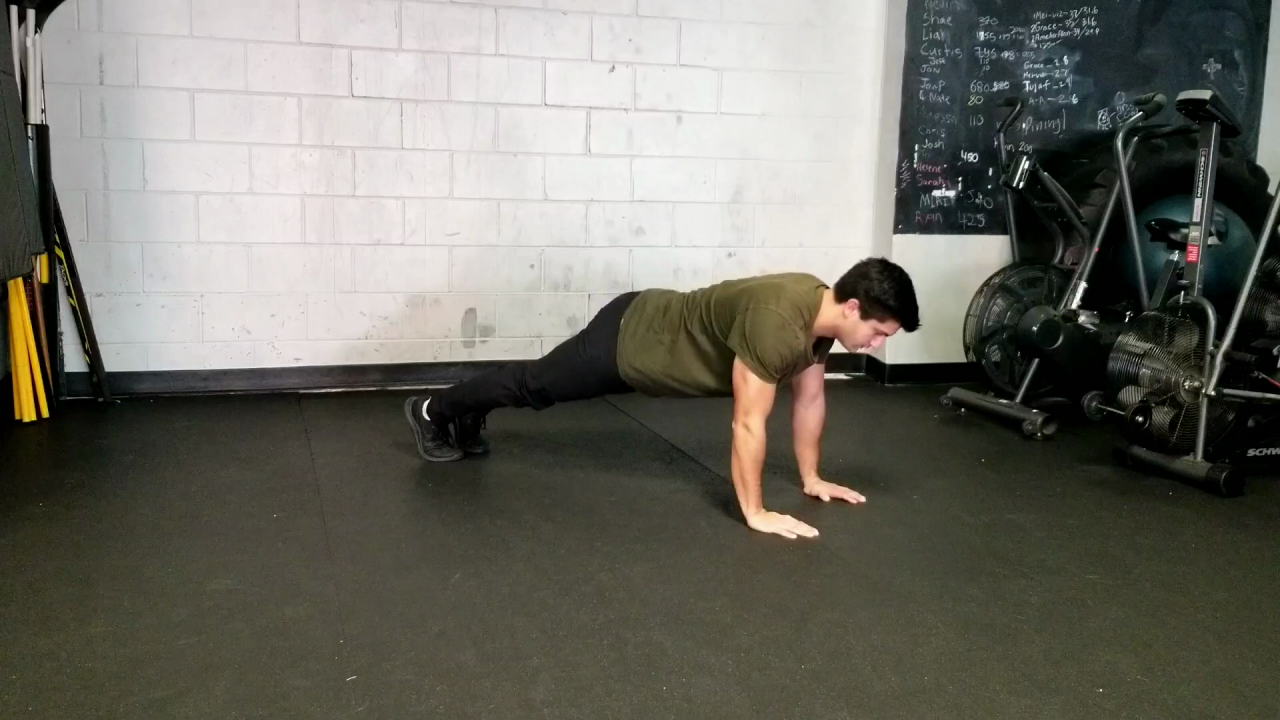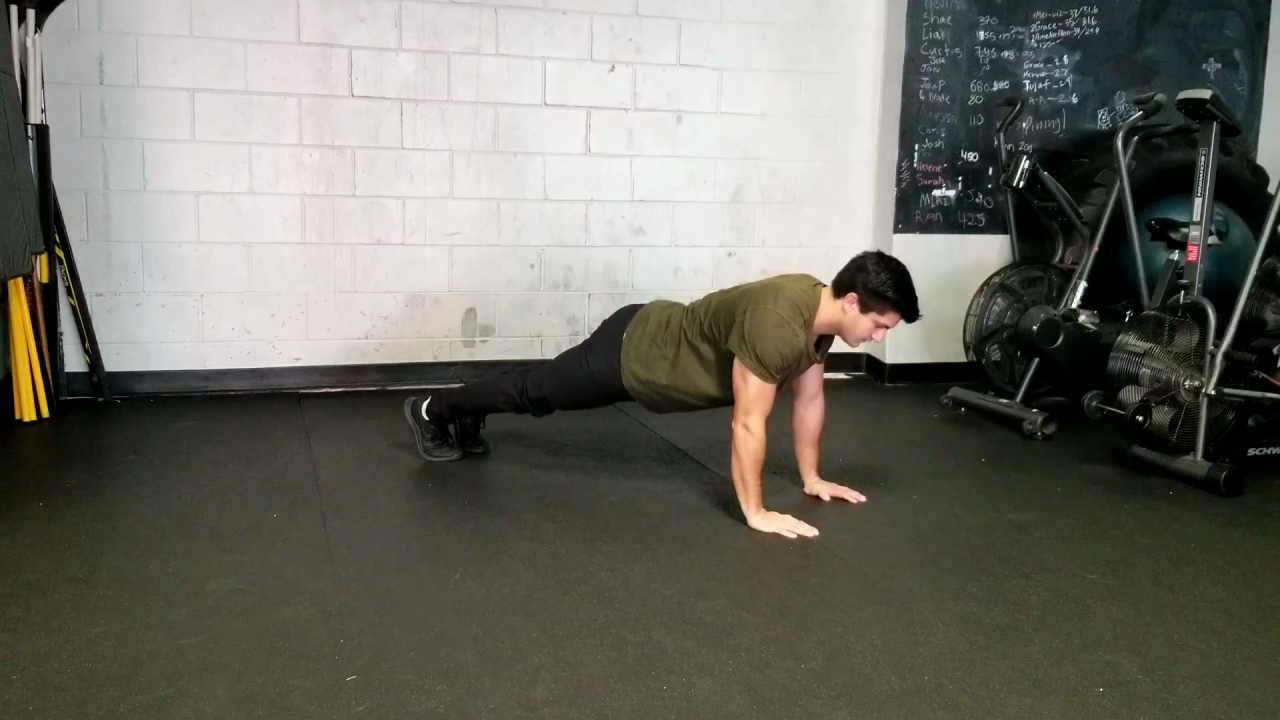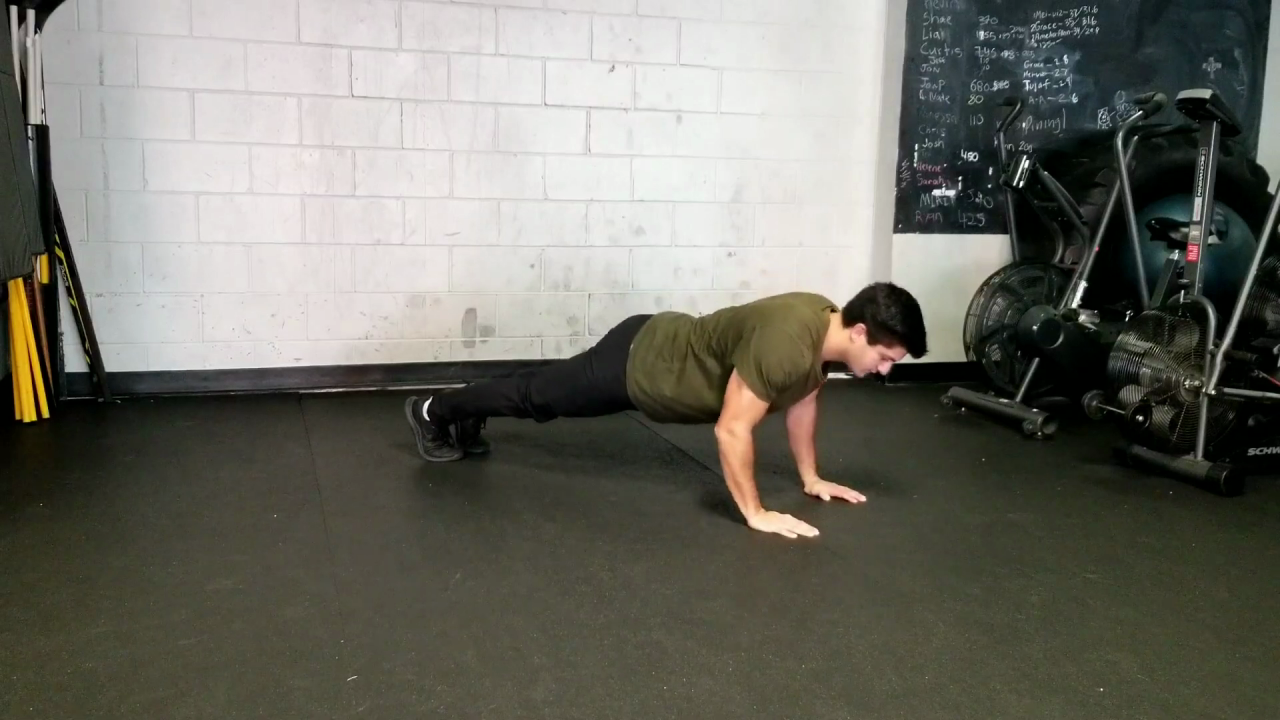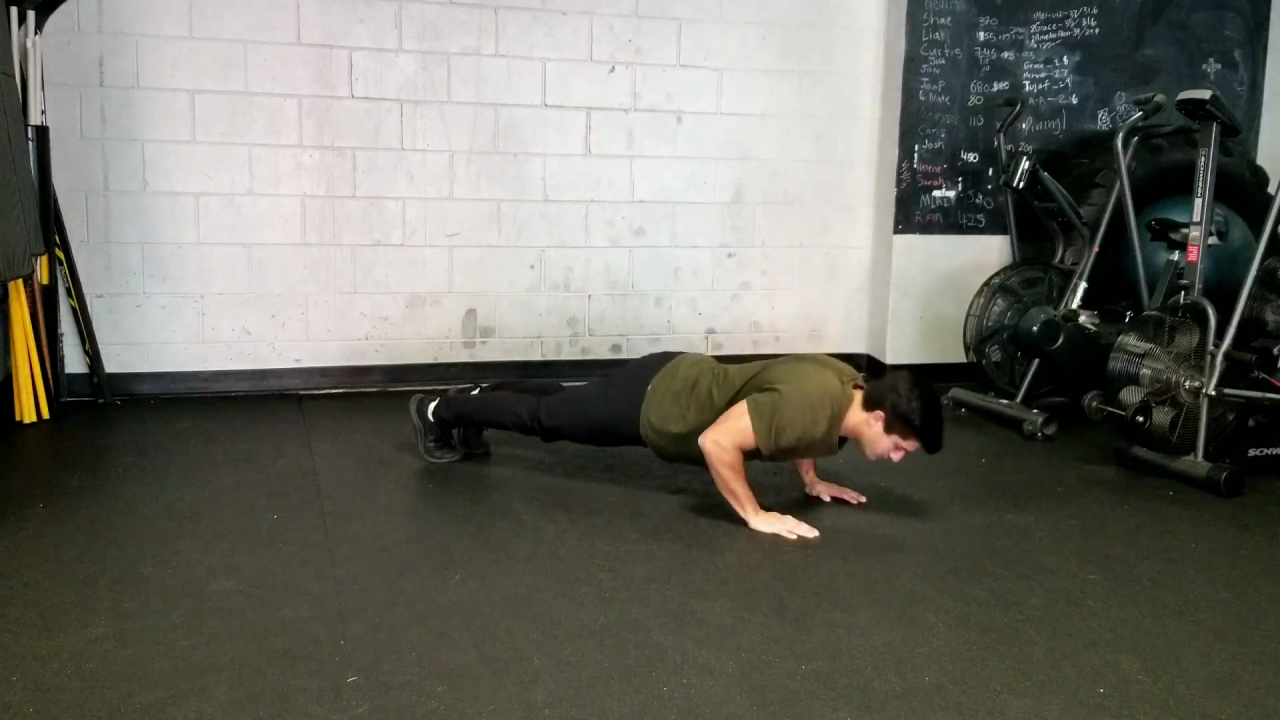
dt=0.7s
person 1, frame 1
left shoulder: (821, 309)
right shoulder: (778, 324)
left elbow: (810, 398)
right elbow: (747, 423)
left wrist: (812, 478)
right wrist: (755, 512)
left hip: (652, 339)
right hip: (628, 343)
left knee: (542, 388)
right knee: (535, 387)
left ankle: (466, 415)
right ankle: (433, 411)
person 1, frame 2
left shoulder: (820, 311)
right shoulder: (778, 325)
left elbow: (809, 398)
right elbow: (747, 424)
left wrist: (811, 478)
right wrist: (755, 513)
left hip: (656, 344)
right hip: (630, 354)
left knee: (545, 390)
right knee: (535, 393)
left ankle: (464, 415)
right ankle: (432, 410)
person 1, frame 3
left shoulder: (825, 326)
right shoulder: (786, 344)
left elbow: (801, 402)
right elbow: (732, 429)
left wrist: (810, 478)
right wrist: (755, 513)
left hip: (662, 348)
right hip: (638, 365)
left knee: (549, 394)
right knee: (536, 398)
left ankle: (465, 412)
right ankle: (434, 411)
person 1, frame 4
left shoulder: (850, 388)
right shoulder: (811, 406)
right elbow: (716, 442)
left wrist: (811, 479)
right wrist: (755, 516)
left hip: (684, 381)
right hip: (655, 405)
left knee: (561, 405)
right knee: (545, 418)
left ankle: (477, 396)
right ankle: (438, 411)
